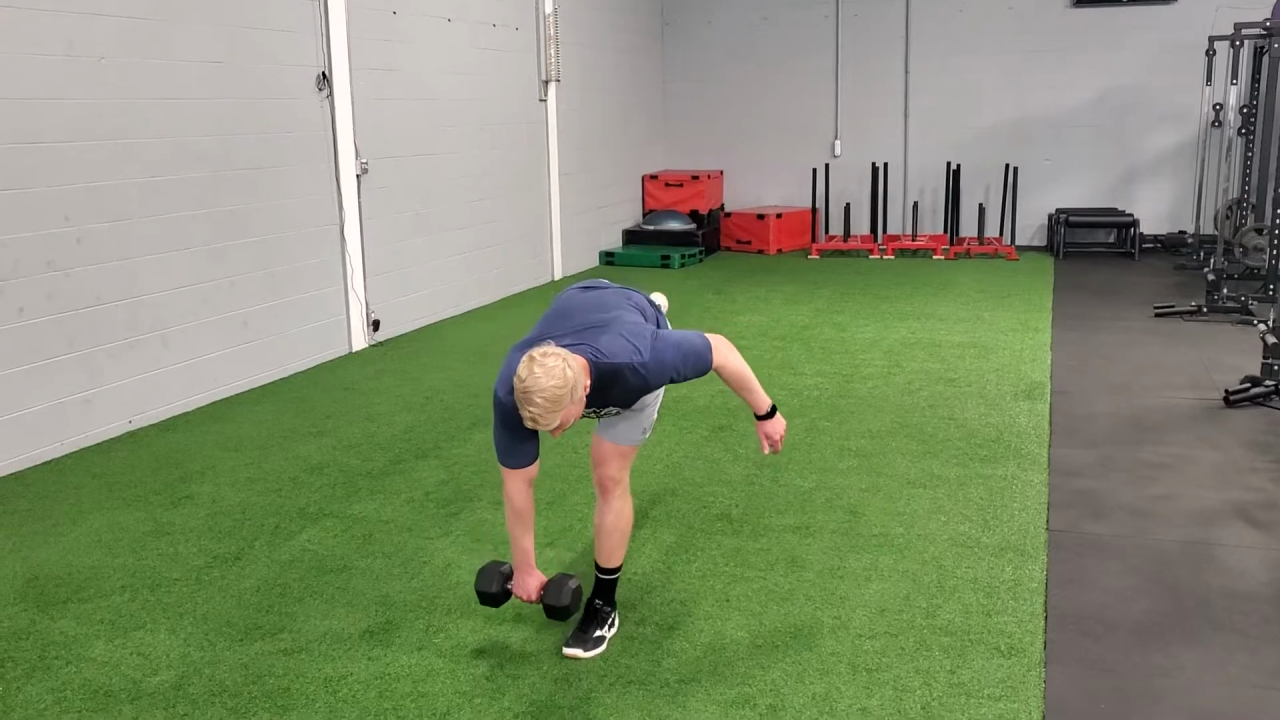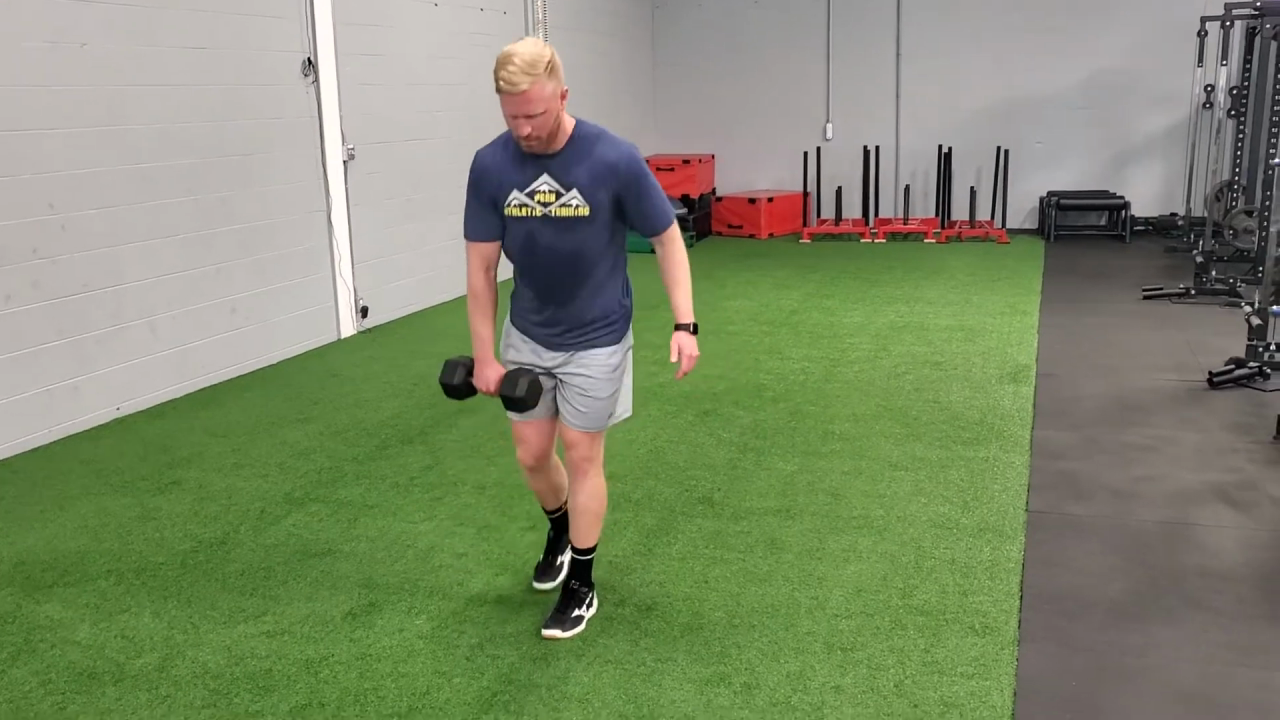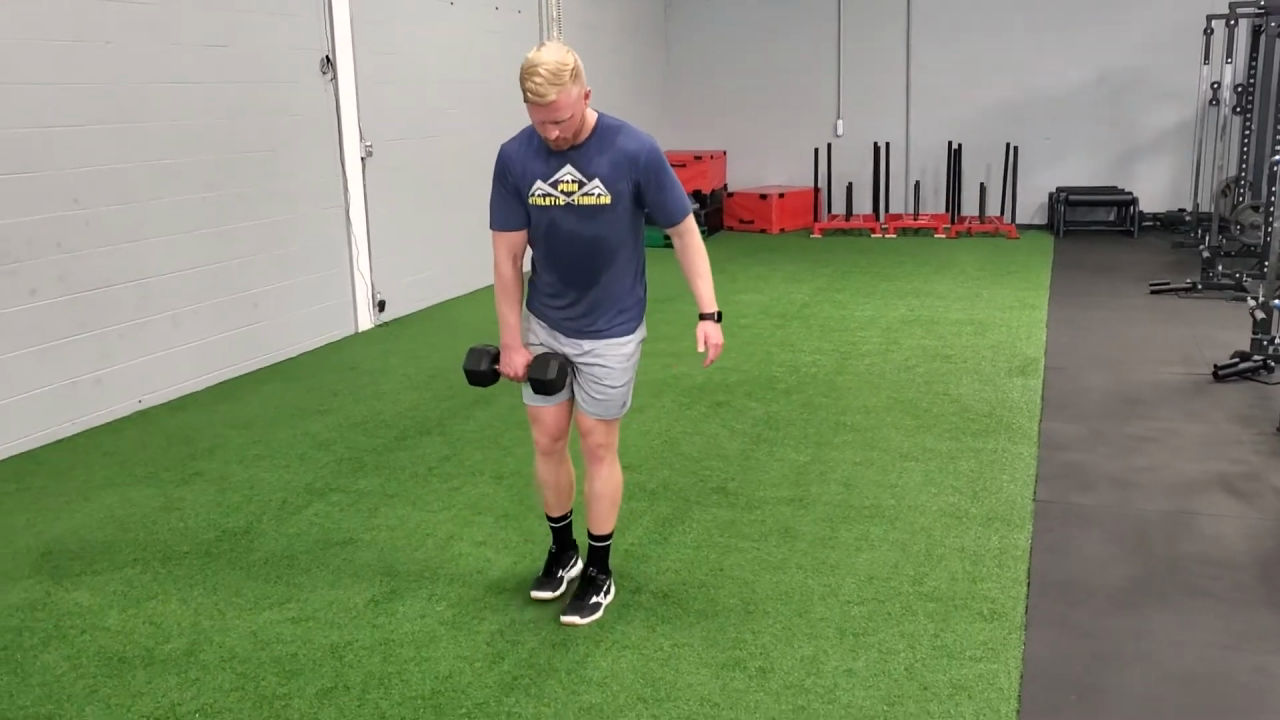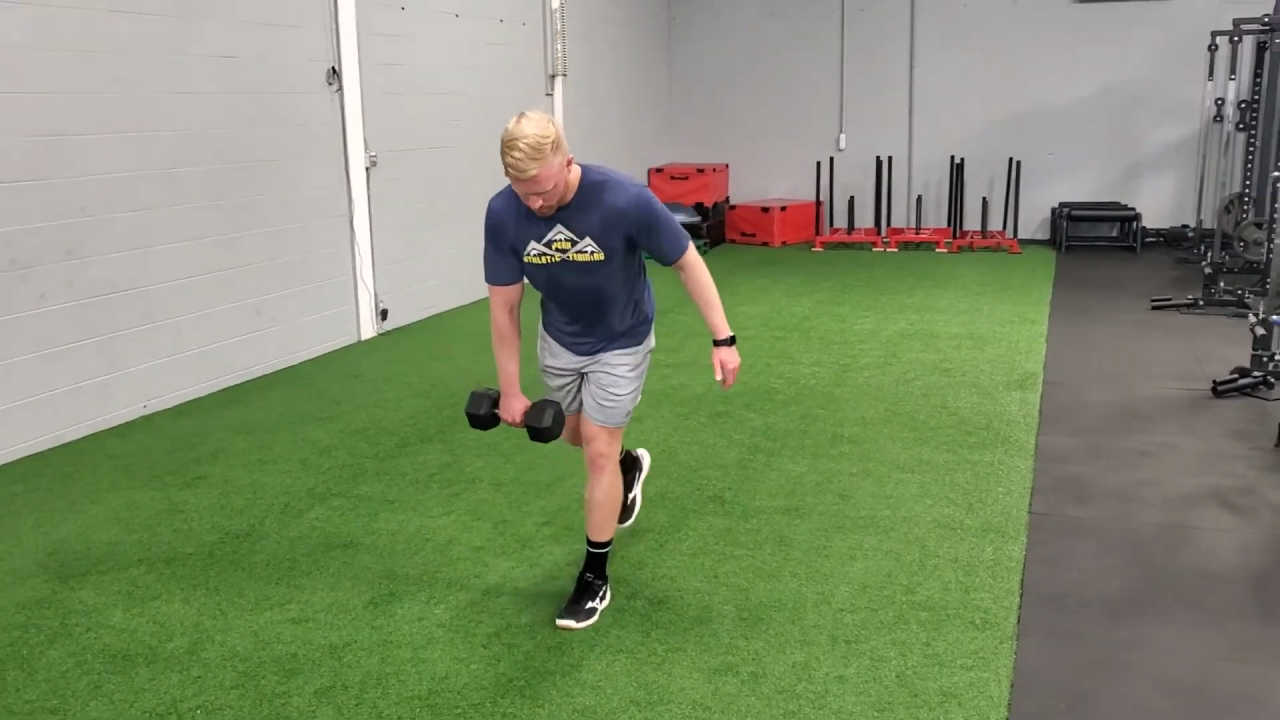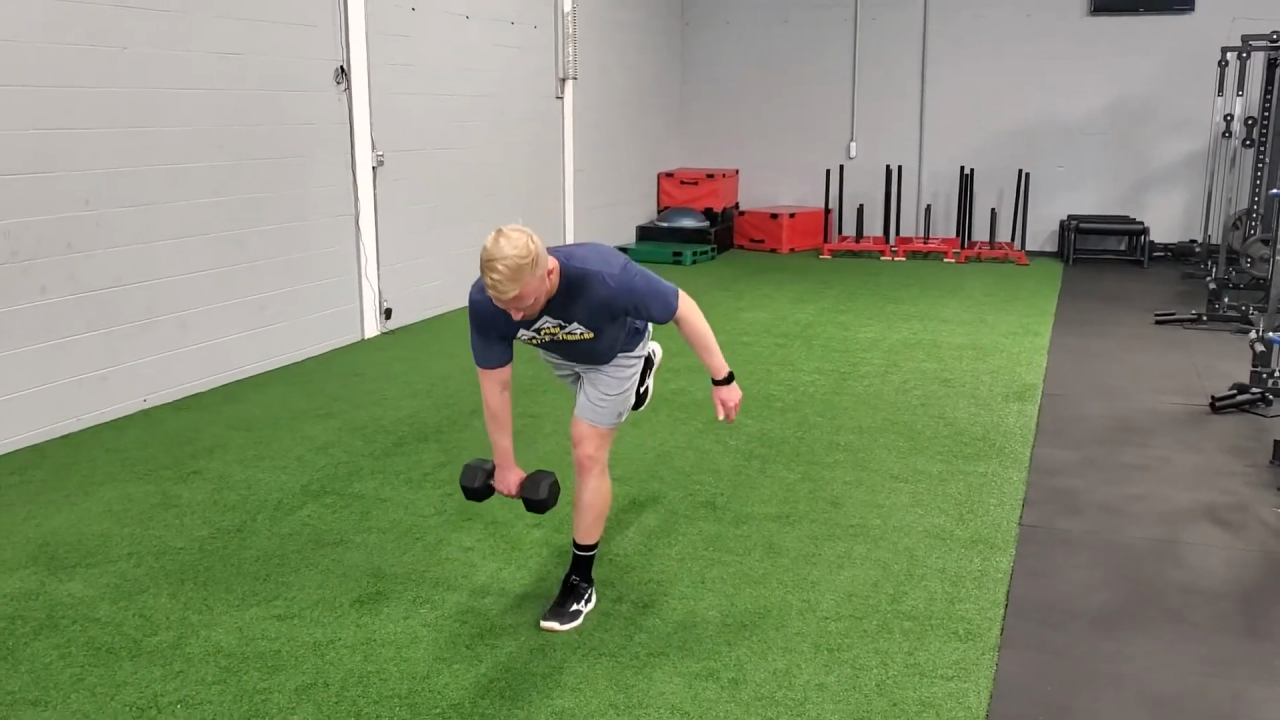
dt=1s
person 1, frame 1
left shoulder: (638, 363)
right shoulder: (513, 392)
left elbow: (719, 348)
right elbow: (518, 484)
left wrist: (765, 412)
right wrist: (524, 569)
left knee: (609, 475)
left ankle: (603, 603)
person 1, frame 2
left shoulder: (615, 160)
right shoulder: (490, 165)
left elbow: (667, 239)
right elbow: (481, 267)
left wrist: (685, 325)
right wrist: (484, 356)
left hip: (596, 339)
right hip: (526, 336)
left knee: (581, 456)
right knee: (530, 454)
left ankle: (580, 586)
right ankle: (561, 530)
person 1, frame 3
left shoulder: (635, 152)
right shoulder: (514, 158)
left elbow: (683, 232)
right elbow: (507, 256)
left wrist: (708, 313)
right wrist: (511, 342)
left hip: (610, 329)
right hip: (544, 324)
left knee: (598, 445)
right knee: (546, 439)
left ankle: (598, 571)
right ankle: (561, 550)
person 1, frame 4
left shoulder: (624, 199)
right shoulder: (502, 213)
left elbow: (686, 261)
right elbow: (504, 307)
left wrist: (722, 338)
right wrist: (510, 390)
left hip: (619, 342)
right hip: (559, 339)
left knee: (598, 452)
right knee: (576, 437)
left ankle: (594, 578)
right ankle: (629, 465)
person 1, frame 5
left shoulder: (605, 277)
right shoulder: (485, 300)
left elbow: (681, 308)
right elbow: (496, 385)
left wrist: (722, 378)
right wrist: (505, 463)
left hip: (612, 349)
right hip: (559, 351)
left knee: (587, 453)
left ankle: (580, 580)
right ankle: (642, 367)
